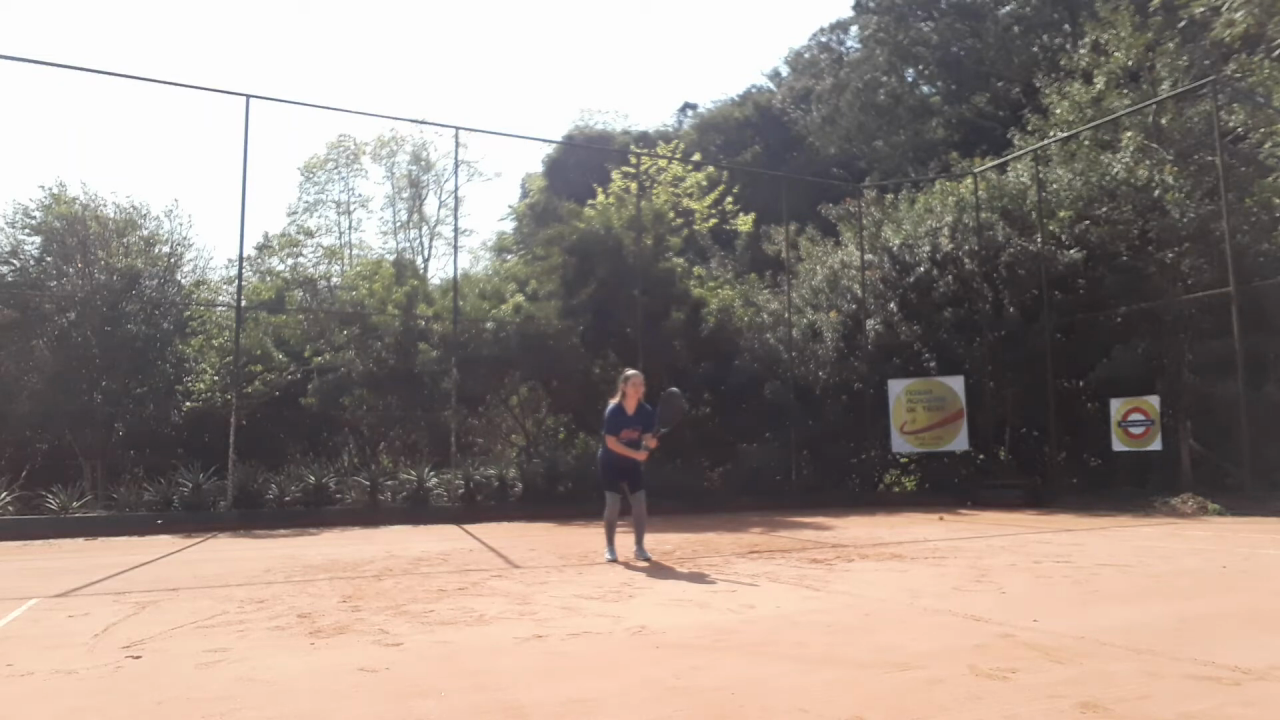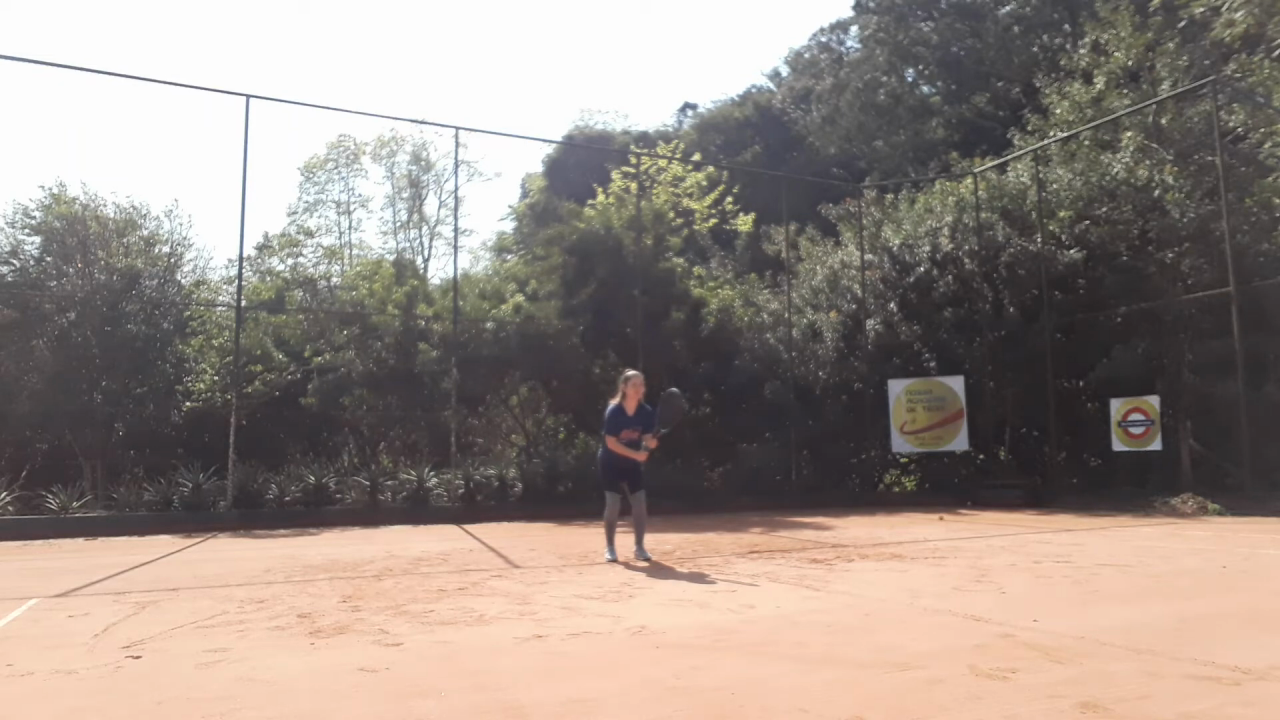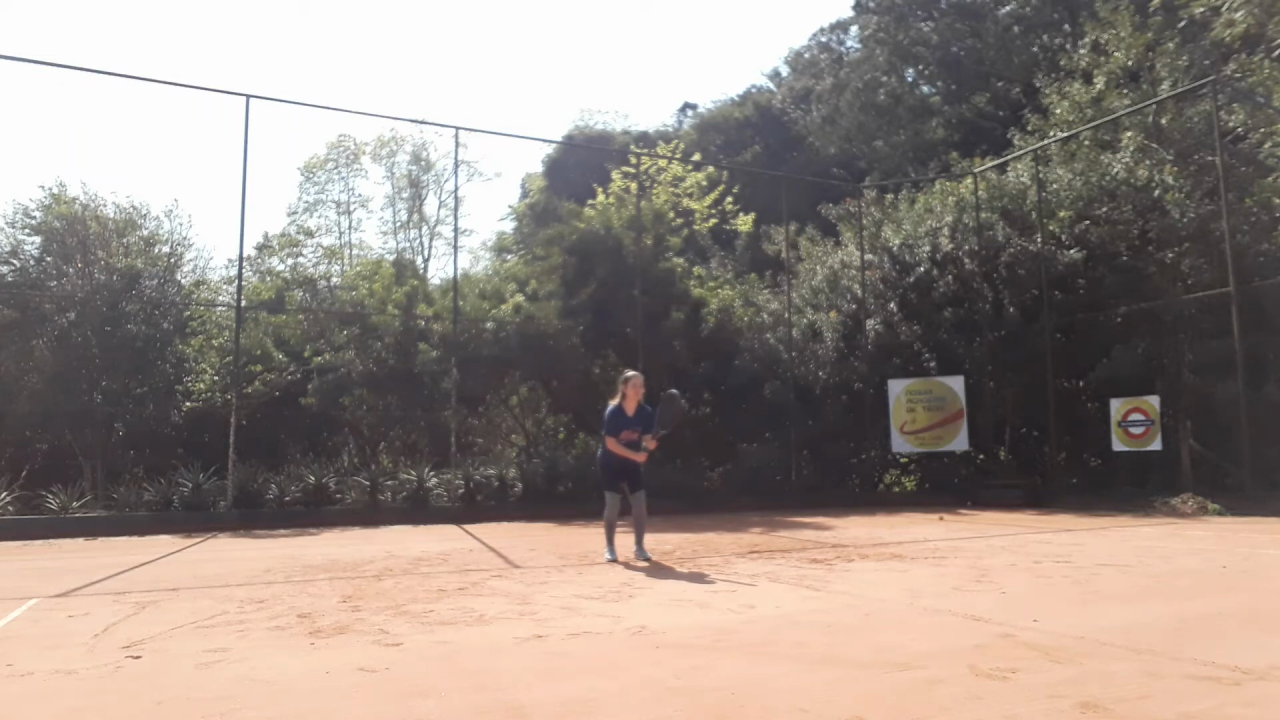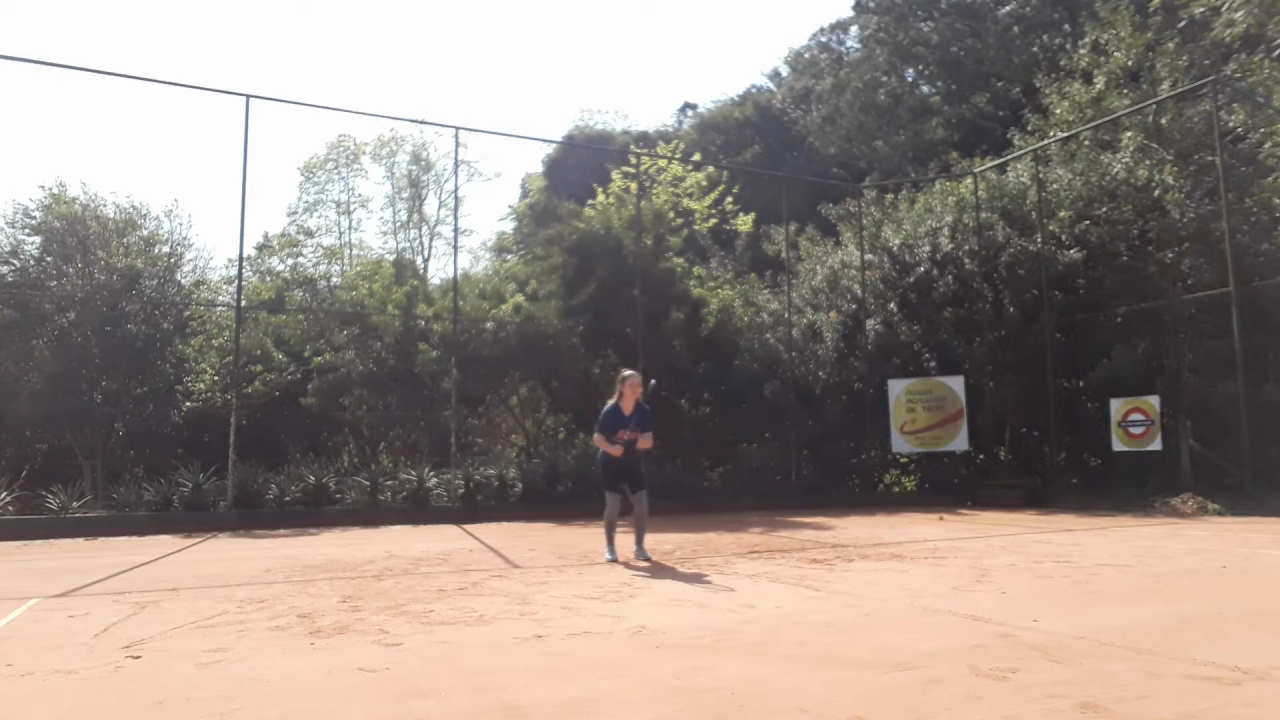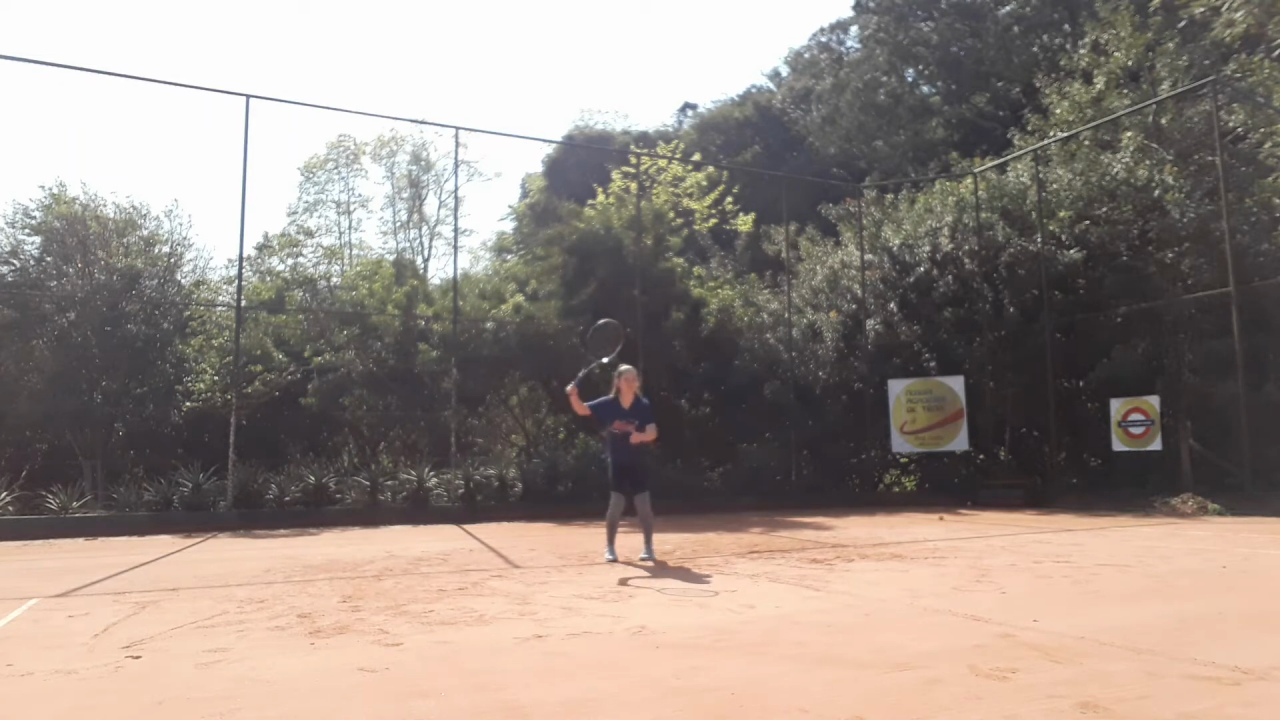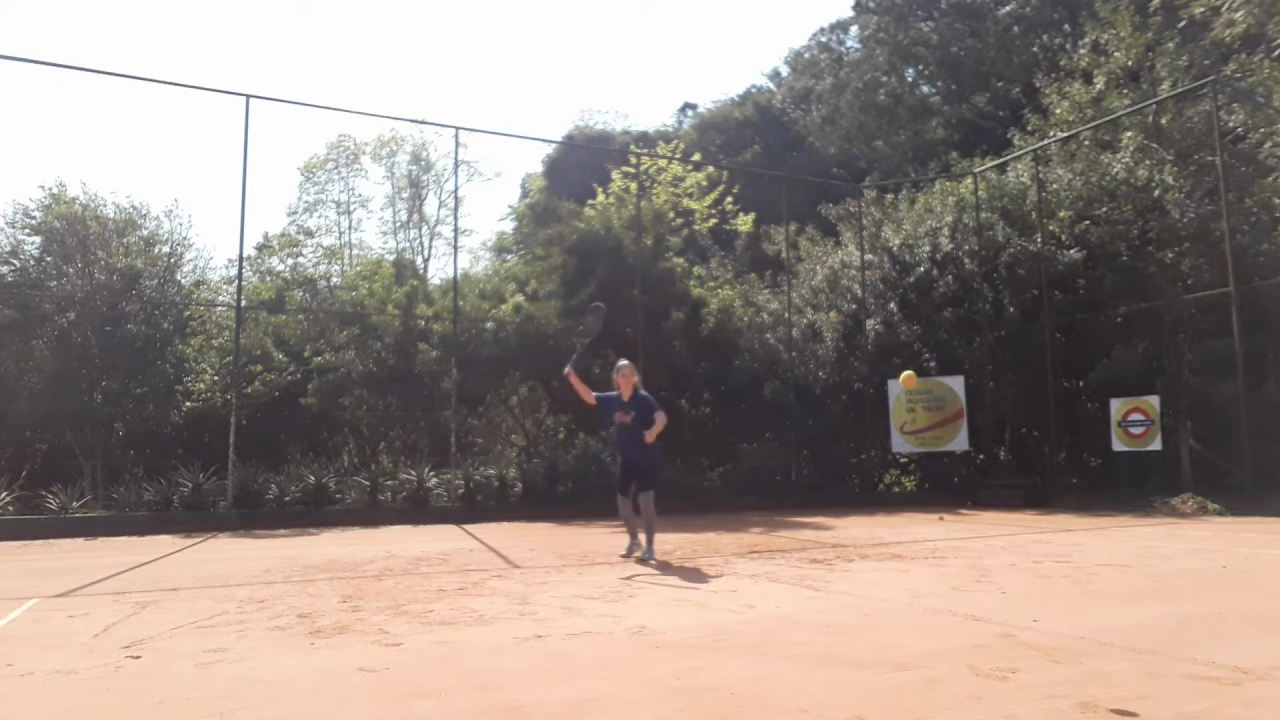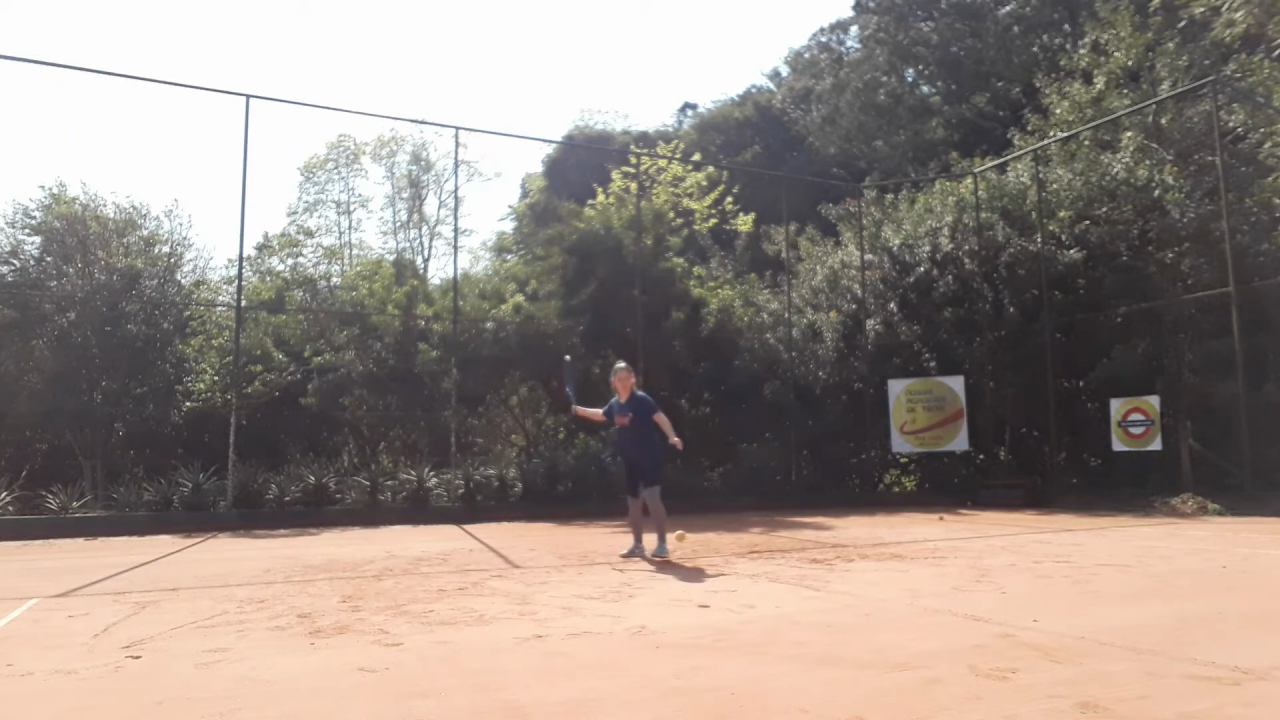
dt=0.3s
person 1, frame 1
left shoulder: (646, 412)
right shoulder: (613, 411)
left elbow: (647, 439)
right elbow: (611, 442)
left wrist: (650, 443)
right wrist: (635, 453)
left hip: (633, 464)
right hip: (611, 463)
left knee: (640, 504)
right knee: (613, 505)
left ankle: (639, 547)
right ankle: (610, 548)
person 1, frame 2
left shoulder: (646, 412)
right shoulder: (613, 411)
left elbow: (647, 438)
right elbow: (611, 443)
left wrist: (651, 443)
right wrist: (635, 453)
left hip: (632, 464)
right hip: (611, 463)
left knee: (640, 504)
right knee: (613, 505)
left ankle: (639, 547)
right ankle: (610, 548)
person 1, frame 3
left shoulder: (646, 413)
right shoulder: (613, 412)
left elbow: (647, 440)
right elbow: (610, 444)
left wrist: (650, 444)
right wrist: (634, 455)
left hip: (632, 464)
right hip: (610, 463)
left knee: (640, 504)
right knee: (613, 505)
left ankle: (639, 547)
right ankle: (610, 548)
person 1, frame 4
left shoulder: (644, 412)
right shoulder: (611, 410)
left elbow: (649, 440)
right elbow: (598, 439)
left wrist: (644, 442)
right wrist: (610, 448)
left hip: (633, 464)
right hip: (611, 463)
left knee: (641, 503)
right knee: (613, 504)
left ankle: (640, 548)
right ankle: (610, 549)
person 1, frame 5
left shoulder: (643, 406)
right shoulder: (607, 404)
left elbow: (652, 433)
right elbow: (581, 409)
left wrist: (640, 436)
right wrist: (573, 395)
left hip: (638, 462)
right hip: (617, 462)
left knee: (644, 503)
right knee: (616, 504)
left ankle: (649, 547)
right ankle: (610, 547)
person 1, frame 6
left shoulder: (643, 398)
right shoulder: (612, 399)
left elbow: (662, 417)
right elbow: (589, 396)
left wrist: (653, 431)
right wrist: (573, 378)
left hip: (646, 458)
right hip: (627, 459)
left knee: (645, 501)
right knee: (623, 502)
left ankle: (649, 546)
right ankle: (634, 541)
person 1, frame 7
left shoulder: (641, 399)
right shoulder: (614, 404)
left elbow: (661, 418)
right elbow: (601, 415)
left wrist: (672, 436)
right wrist: (580, 410)
left hip: (649, 457)
right hip: (630, 460)
left knee: (652, 497)
right knee: (633, 503)
left ankle: (662, 544)
right ankle: (638, 545)
